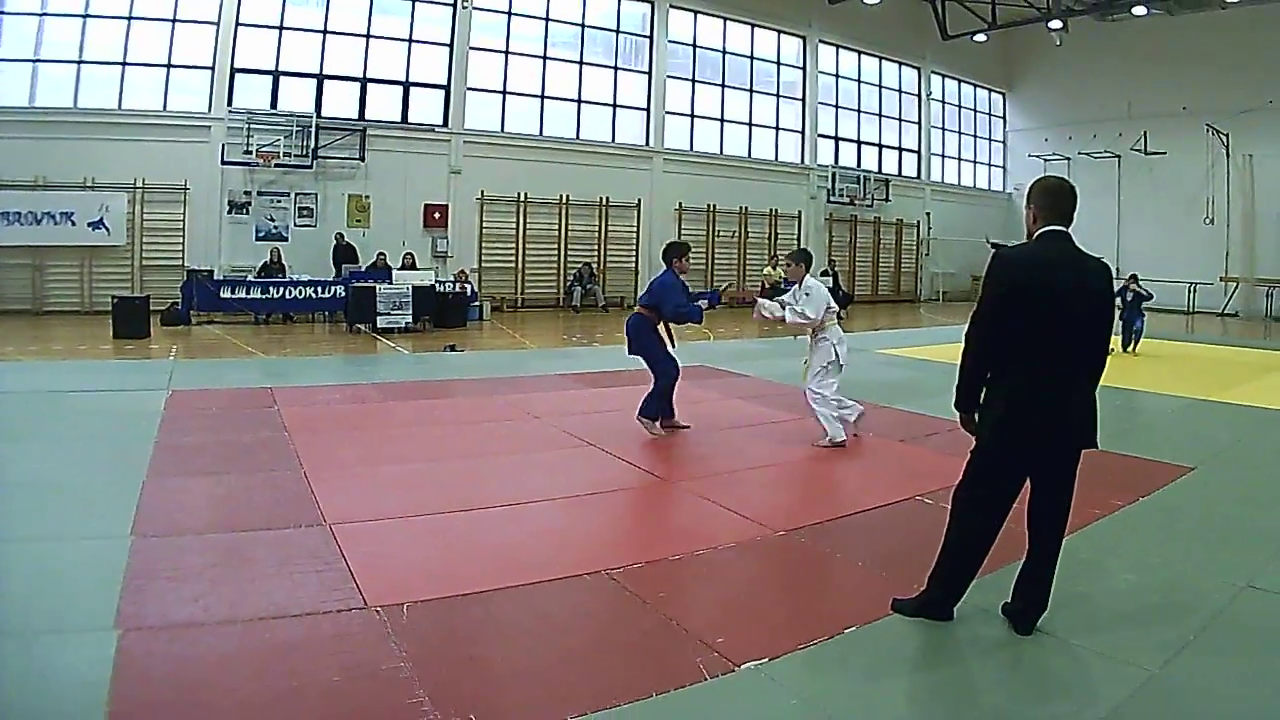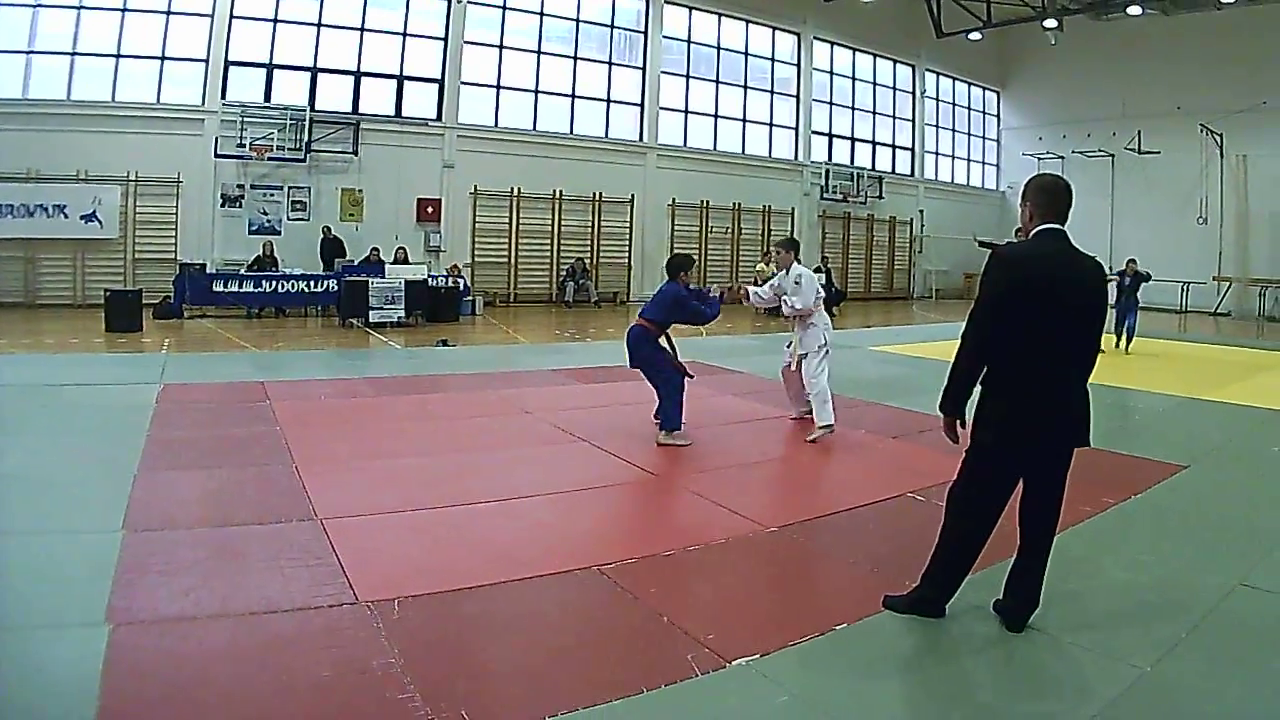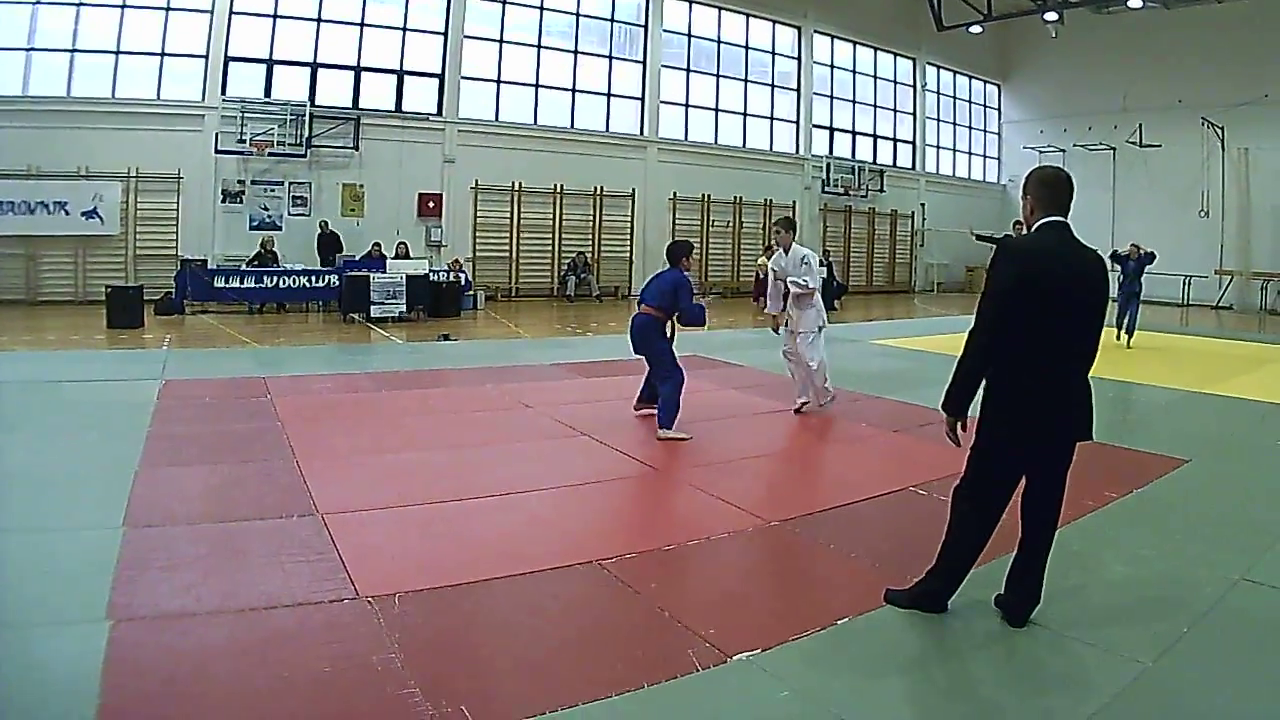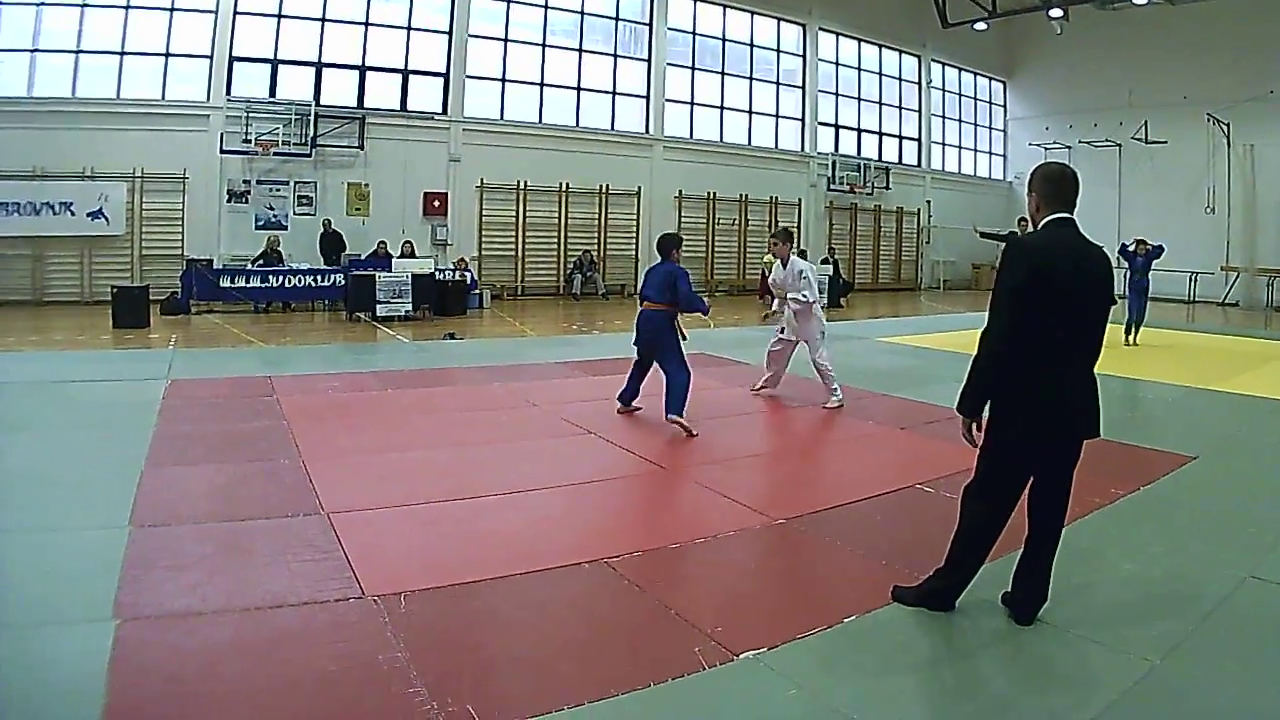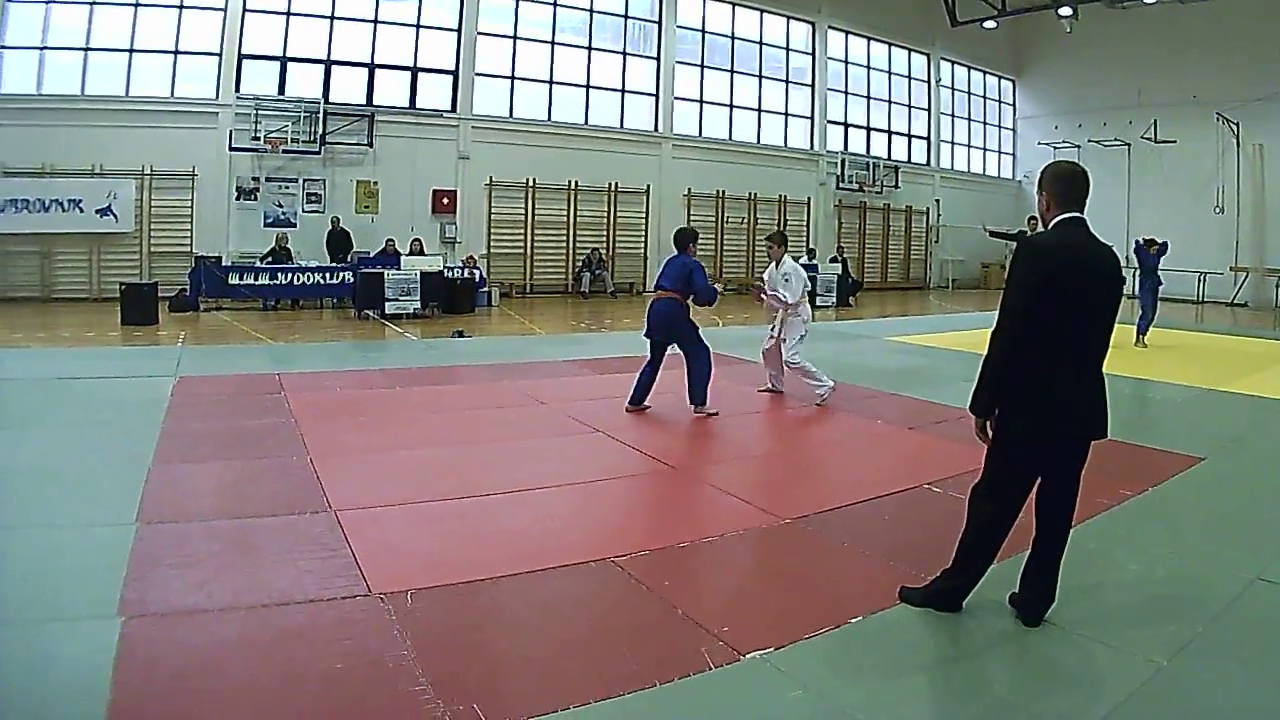
dt=0.2s
person 1, frame 1
left shoulder: (1011, 263)
right shoulder: (1098, 273)
left elbow: (980, 339)
right elbow: (1098, 351)
left wrist: (967, 401)
left hip: (1013, 413)
right hip: (1070, 416)
left knee: (977, 506)
right knee: (1049, 516)
left ankle: (938, 597)
right ankle: (1027, 608)
person 1, frame 2
left shoulder: (1010, 260)
right shoulder: (1092, 272)
left elbow: (978, 339)
right elbow: (1089, 349)
left wrist: (953, 402)
left hip: (1009, 411)
right hip: (1065, 414)
left knee: (971, 505)
right knee: (1041, 515)
left ankle: (931, 594)
right ankle: (1018, 606)
person 1, frame 3
left shoulder: (1016, 253)
right shoulder: (1093, 264)
left elbow: (985, 336)
right elbow: (1090, 341)
left wrist: (956, 402)
left hip: (1015, 407)
right hip: (1068, 407)
left knee: (977, 501)
right knee: (1043, 509)
left ankle: (935, 590)
right ankle: (1020, 601)
person 1, frame 4
left shoulder: (1026, 251)
right shoulder: (1098, 259)
left elbow: (999, 335)
right elbow: (1093, 337)
left wrist: (971, 403)
left hip: (1024, 404)
right hip: (1075, 404)
left knee: (987, 500)
right knee: (1049, 507)
left ankle: (943, 588)
right ankle: (1027, 599)
person 1, frame 5
left shoulder: (1037, 249)
right shoulder: (1107, 258)
left elbow: (1010, 334)
right elbow: (1098, 335)
left wrist: (984, 404)
left hip: (1033, 405)
right hip: (1083, 405)
left knee: (995, 500)
right knee: (1057, 508)
left ankle: (951, 588)
right ankle: (1034, 599)
person 2, frame 1
left shoulder: (671, 280)
right shoulder: (669, 282)
left elbow: (686, 300)
right elbow: (675, 312)
right wrist: (699, 308)
left hip: (643, 326)
right hip: (642, 327)
left knee: (667, 369)
right knee: (668, 370)
left ankle: (667, 417)
right ankle: (648, 415)
person 2, frame 2
left shoulder: (673, 290)
right shoulder: (677, 295)
left elbow: (694, 297)
right elbow: (701, 316)
right wrist: (714, 299)
left hip: (642, 336)
right hip: (641, 339)
left knee: (673, 374)
right knee: (672, 380)
left ankle: (663, 416)
right ankle: (668, 432)
person 2, frame 3
left shoulder: (661, 276)
right shoulder: (682, 281)
left elbow: (643, 297)
right elbow: (687, 316)
right wrist: (700, 310)
left hip: (641, 323)
right hip: (650, 328)
left knee: (660, 366)
right knee: (672, 375)
left ankle: (644, 401)
right ankle: (665, 428)
person 2, frame 4
left shoulder: (652, 271)
right shoulder: (678, 272)
right elbow: (687, 302)
right wrist: (703, 304)
left hip: (644, 319)
right hip: (662, 322)
left knee: (643, 362)
right knee: (678, 370)
left ankle: (625, 403)
right ankle: (674, 413)
person 2, frame 5
left shoulder: (670, 262)
right shoulder: (694, 266)
right elbow: (702, 296)
right wrist: (714, 291)
left hip: (656, 309)
right hip: (674, 312)
left knee: (656, 358)
right knee: (700, 355)
left ankle: (635, 401)
right ankle: (699, 404)
person 3, frame 1
left shoulder: (813, 288)
right shoulder: (798, 289)
left elbow: (810, 317)
right elbow: (780, 308)
left wrist: (788, 310)
right wrist: (757, 303)
left hip: (829, 343)
right hip: (820, 341)
left knee: (816, 390)
left ankle: (836, 435)
right ankle: (851, 412)
person 3, frame 2
left shoulder: (803, 275)
right shoulder: (783, 277)
left elbow: (802, 306)
right elbow: (765, 294)
left wrist: (782, 299)
right wrist: (745, 293)
left hip: (815, 328)
right hip: (802, 328)
left knee: (814, 376)
right knee: (790, 371)
left ankle: (825, 422)
right ankle: (804, 408)
person 3, frame 3
left shoulder: (805, 255)
right shoulder: (777, 258)
left elbow: (811, 285)
right elbow: (775, 288)
left wrist: (788, 281)
right wrist: (775, 314)
left hip: (809, 308)
right hip: (793, 307)
left knee: (809, 355)
right knee: (791, 352)
left ankle: (824, 393)
right ankle: (804, 396)
person 3, frame 4
left shoulder: (803, 268)
right shoulder: (777, 268)
left elbow: (811, 298)
left wrist: (788, 297)
right wrist: (774, 310)
left hip: (808, 317)
right hip: (791, 317)
left knee: (818, 359)
right knee: (776, 351)
left ankle: (835, 395)
right ankle: (769, 381)
person 3, frame 5
left shoulder: (792, 270)
right shoulder: (773, 268)
left elbow: (789, 300)
right elbow: (772, 293)
left wrist: (766, 294)
right wrist: (761, 295)
left hip: (797, 316)
right hip: (784, 315)
left knee: (791, 358)
right knee: (770, 350)
left ankle: (824, 387)
right ankle: (775, 384)
